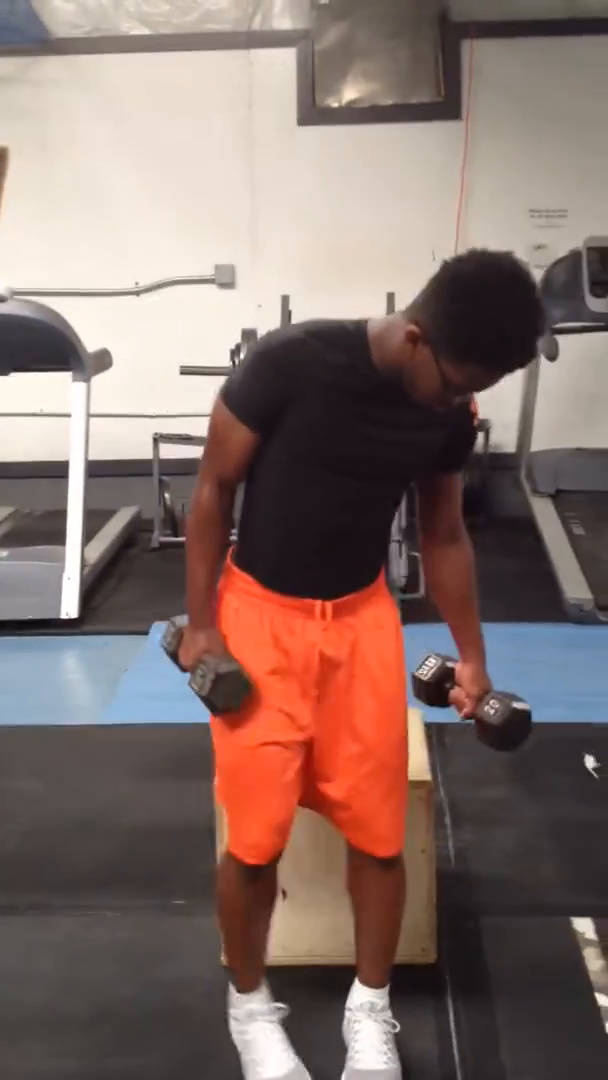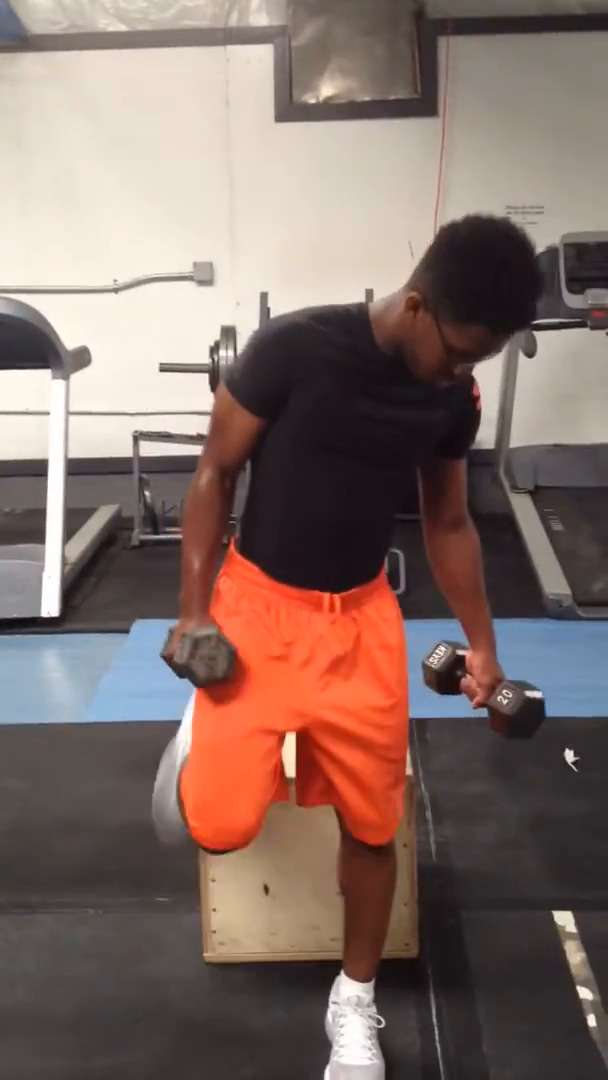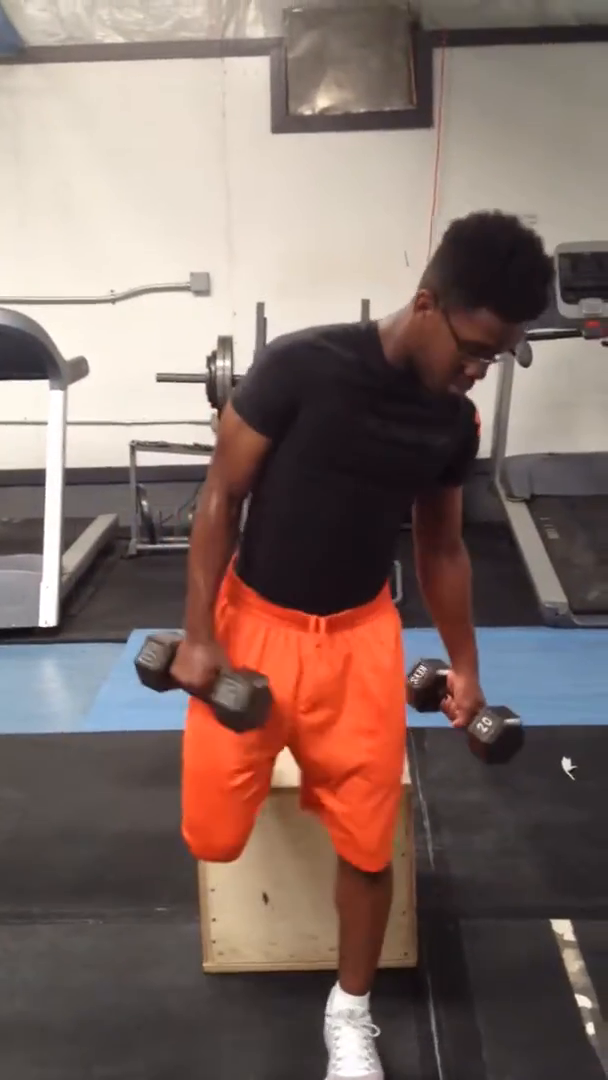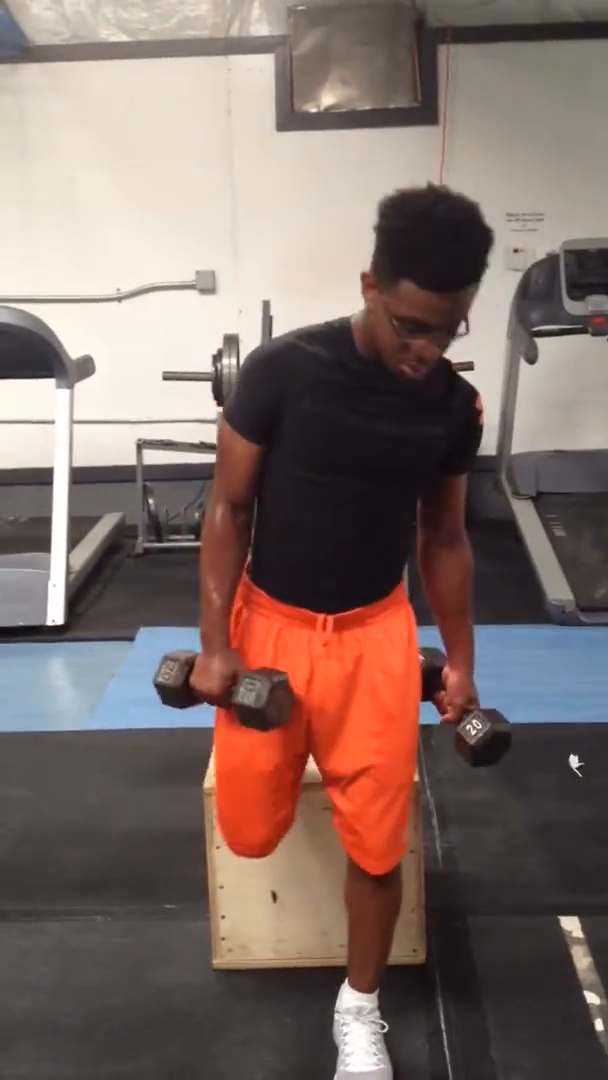
dt=0.3s
person 1, frame 1
left shoulder: (448, 415)
right shoulder: (288, 362)
left elbow: (444, 536)
right elbow: (214, 488)
left wrist: (472, 657)
right wrist: (201, 621)
left hip: (364, 620)
right hip: (262, 615)
left knee: (378, 830)
right knee: (256, 838)
left ankle: (369, 1009)
right ankle: (250, 1005)
person 1, frame 2
left shoulder: (452, 400)
right shoulder: (293, 347)
left elbow: (449, 524)
right elbow: (214, 474)
left wrist: (482, 646)
right wrist: (193, 607)
left hip: (363, 615)
right hip: (259, 600)
left knee: (371, 821)
right knee: (224, 818)
left ankle: (353, 1001)
right ankle: (201, 741)
person 1, frame 3
left shoulder: (454, 419)
right shoulder: (298, 367)
left elbow: (441, 547)
right elbow: (221, 500)
left wrist: (465, 668)
right wrist: (199, 637)
left hip: (360, 637)
right hip: (255, 625)
left knee: (366, 844)
right knee: (213, 835)
right ankle: (258, 754)
person 1, frame 4
left shoulder: (454, 406)
right shoulder: (281, 370)
left elbow: (446, 541)
right elbow: (229, 509)
left wrist: (461, 663)
right wrist: (216, 641)
left hip: (376, 635)
right hip: (269, 625)
left knee: (377, 843)
right knee: (250, 829)
right ankle: (298, 758)
